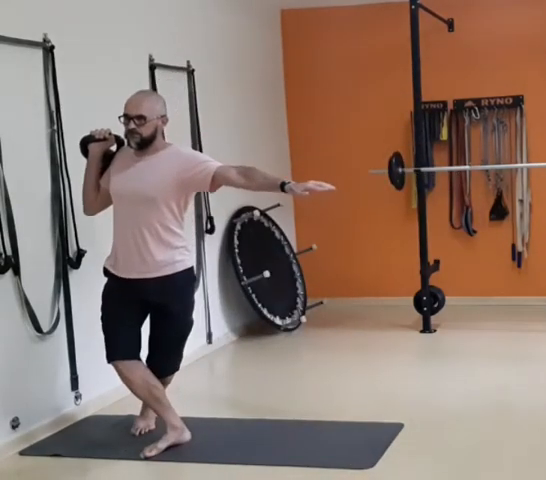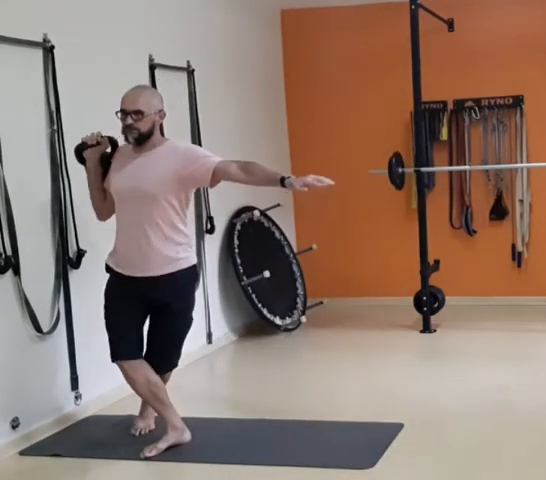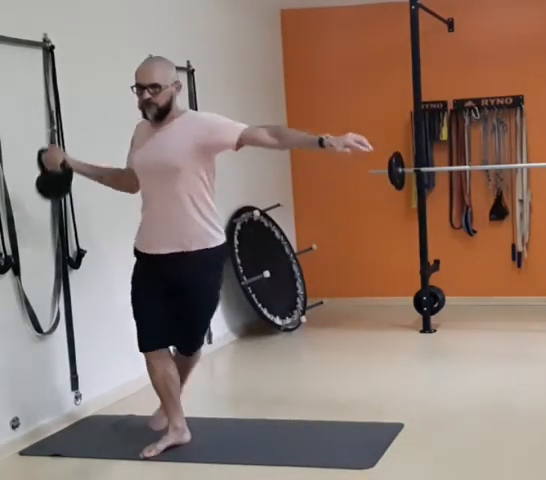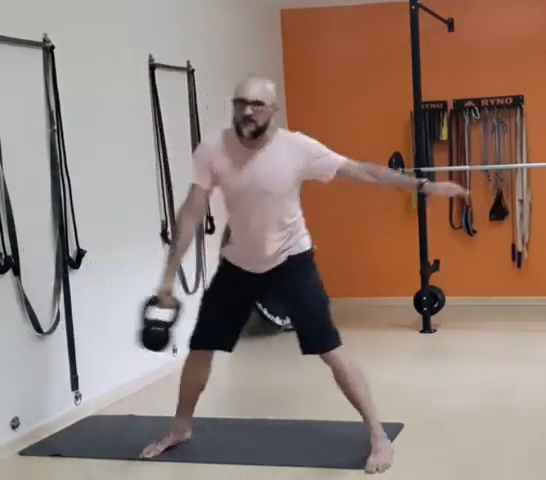
dt=0.5s
person 1, frame 1
left shoulder: (182, 161)
right shoulder: (120, 159)
left elbow: (237, 174)
right elbow: (90, 206)
left wrist: (286, 186)
right wrist: (94, 157)
left hip: (170, 277)
right hip: (122, 278)
left knee: (163, 362)
right knee: (122, 358)
left ankle: (150, 408)
right ankle: (174, 426)
person 1, frame 2
left shoulder: (182, 156)
right shoulder: (120, 157)
left elbow: (237, 170)
right elbow: (103, 210)
left wrist: (287, 180)
right wrist: (92, 161)
left hip: (173, 274)
right hip: (124, 275)
left knee: (162, 360)
right knee: (126, 358)
left ankle: (150, 406)
right ankle: (175, 426)
person 1, frame 3
left shoulder: (202, 125)
right shoulder: (142, 132)
left elbow: (268, 136)
right elbow: (132, 180)
left wrist: (324, 141)
right wrist: (74, 165)
left hip: (201, 252)
right hip: (151, 255)
left knee: (189, 343)
right knee: (153, 346)
left ankle: (172, 396)
right ankle: (177, 426)
person 1, frame 4
left shoulder: (298, 147)
right shoulder: (213, 149)
left elbow: (362, 171)
right elbow: (191, 213)
left wrist: (423, 185)
right wrist: (169, 277)
left hip: (290, 262)
right hip: (237, 265)
left knee: (330, 351)
right knee: (200, 348)
left ankle: (377, 435)
right ankle: (180, 429)
